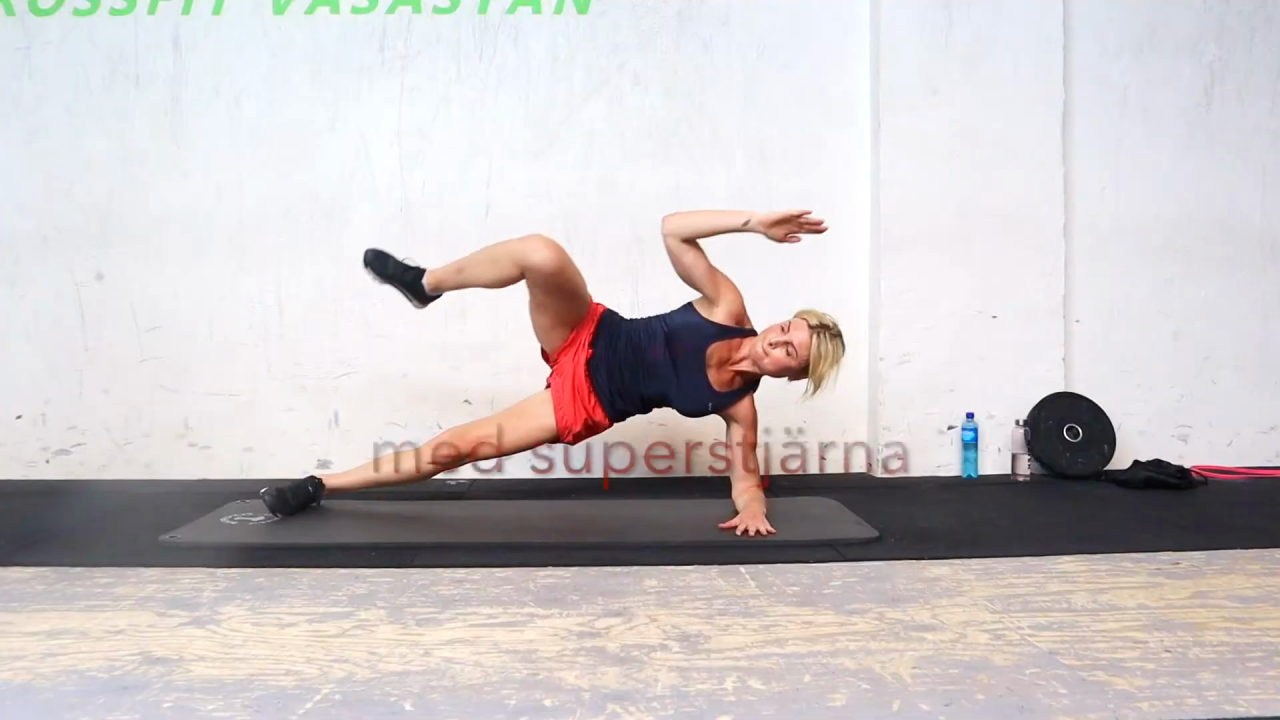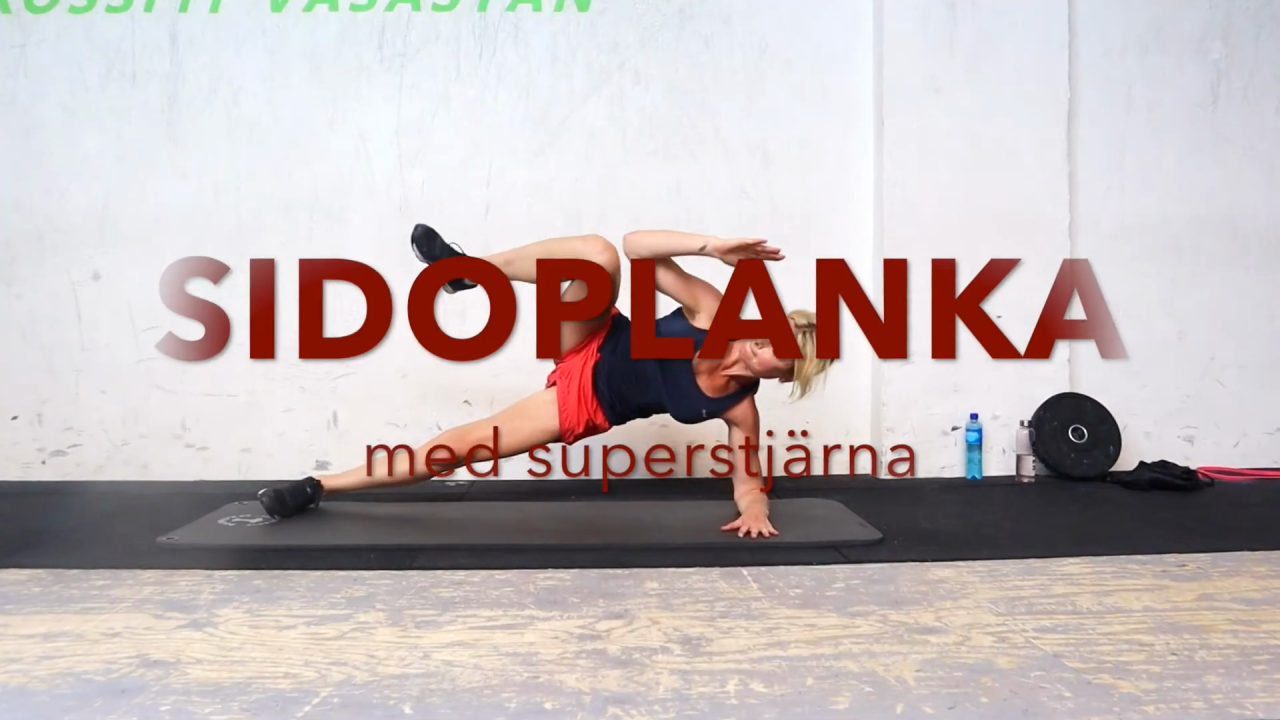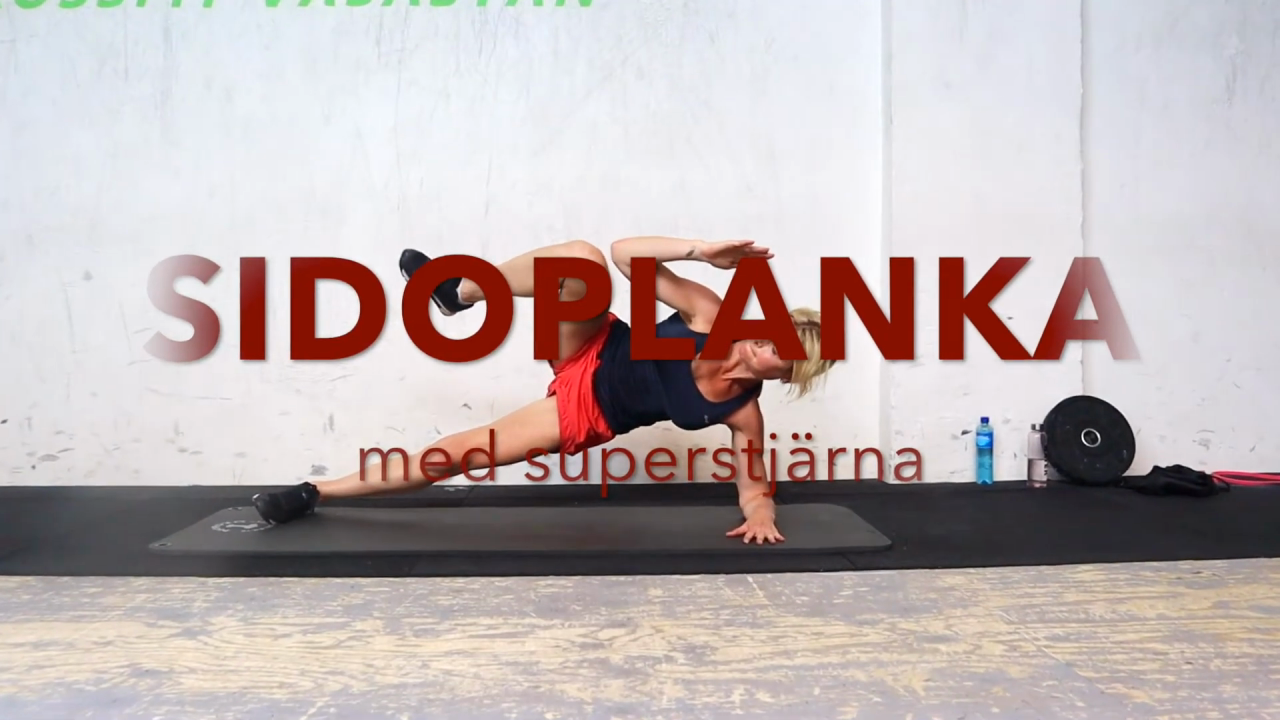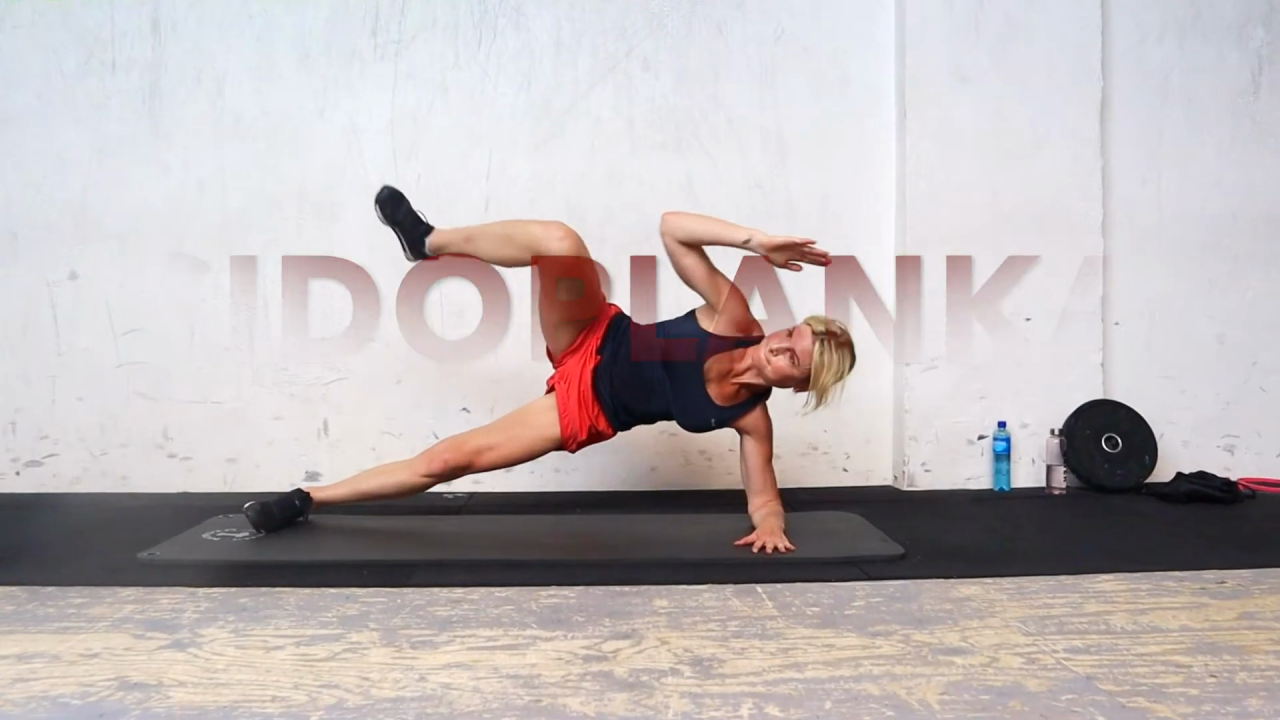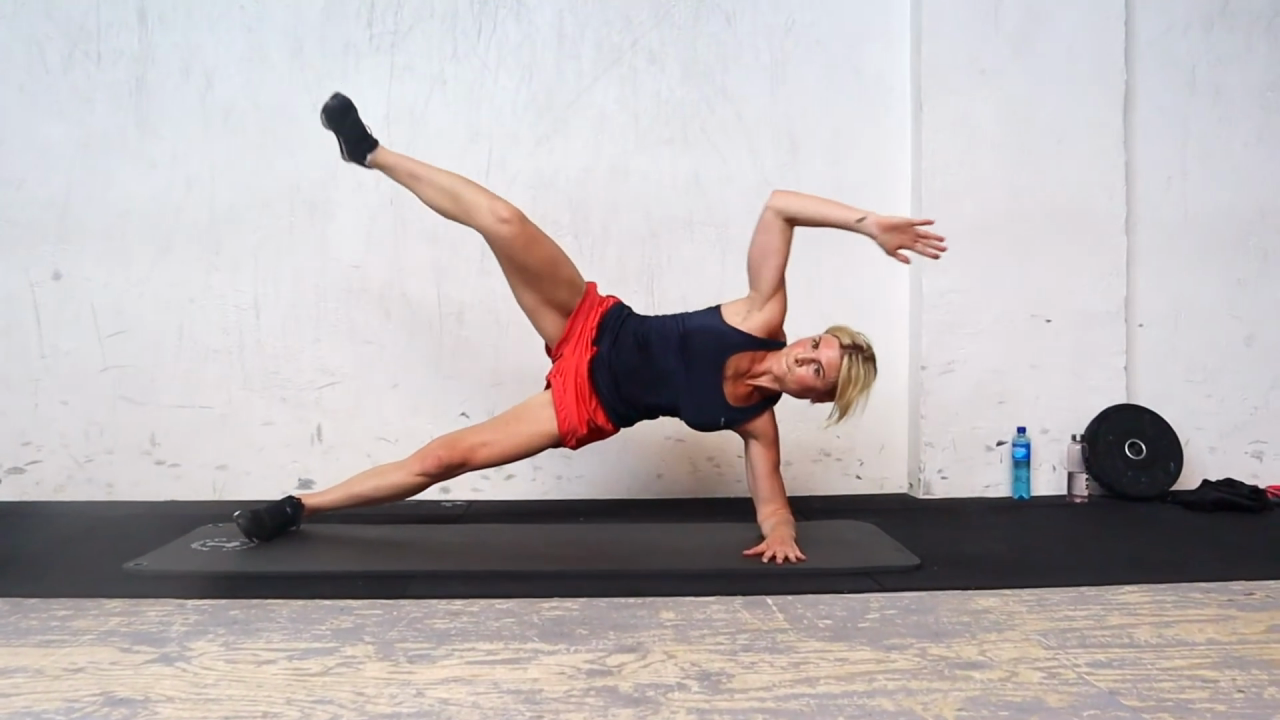
dt=1s
person 1, frame 1
left shoulder: (740, 407)
right shoulder: (728, 308)
left elbow: (746, 476)
right elbow: (672, 229)
left wrist: (753, 511)
right wrist: (755, 221)
left hip: (587, 406)
right hip: (589, 344)
left knee: (462, 446)
right knee: (540, 253)
left ankle: (319, 486)
right ankle: (427, 282)
person 1, frame 2
left shoulder: (739, 410)
right shoulder: (713, 311)
left elbow: (748, 480)
right elbow: (635, 245)
left wrist: (754, 512)
right wrist: (714, 247)
left hip: (587, 410)
right hip: (591, 355)
left knee: (460, 446)
right knee: (599, 254)
left ankle: (317, 488)
right ankle: (466, 271)
person 1, frame 3
left shoulder: (742, 414)
right shoulder: (710, 315)
left elbow: (755, 485)
right elbow: (625, 252)
left wrist: (760, 518)
right wrist: (701, 250)
left hip: (588, 419)
right hip: (591, 362)
left knee: (457, 453)
right knee: (583, 257)
left ankle: (315, 493)
right ankle: (461, 291)
person 1, frame 4
left shoulder: (751, 417)
right shoulder: (733, 316)
left elbow: (764, 495)
right elbow: (671, 227)
left wrist: (770, 527)
right wrist: (757, 240)
left hip: (587, 414)
right hip: (592, 348)
left knee: (448, 460)
right knee: (559, 241)
left ankle: (307, 499)
right ankle: (430, 240)
person 1, frame 5
left shoulder: (757, 423)
right shoulder: (763, 319)
left elbow: (772, 500)
right elbow: (778, 205)
left wrist: (780, 538)
right wrist: (867, 221)
left hip: (590, 408)
right hip: (593, 333)
left knee: (445, 458)
right knee: (501, 219)
left ankle: (297, 507)
right ankle: (369, 150)
